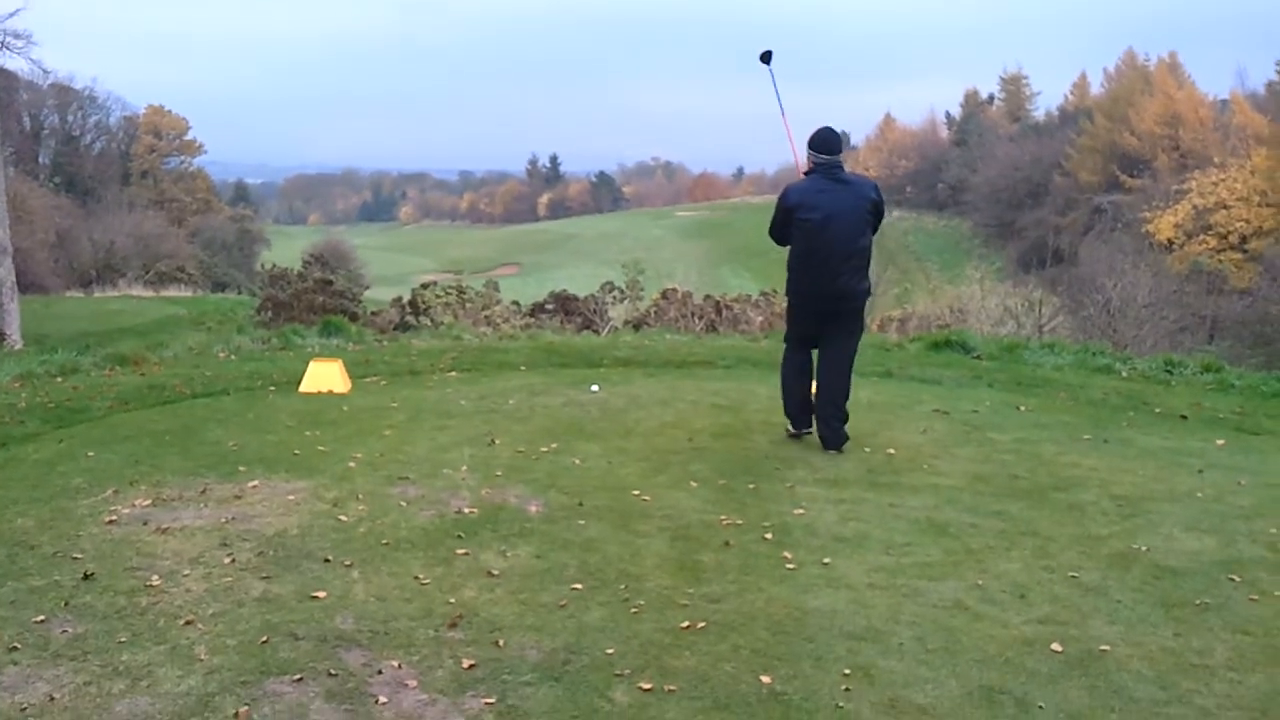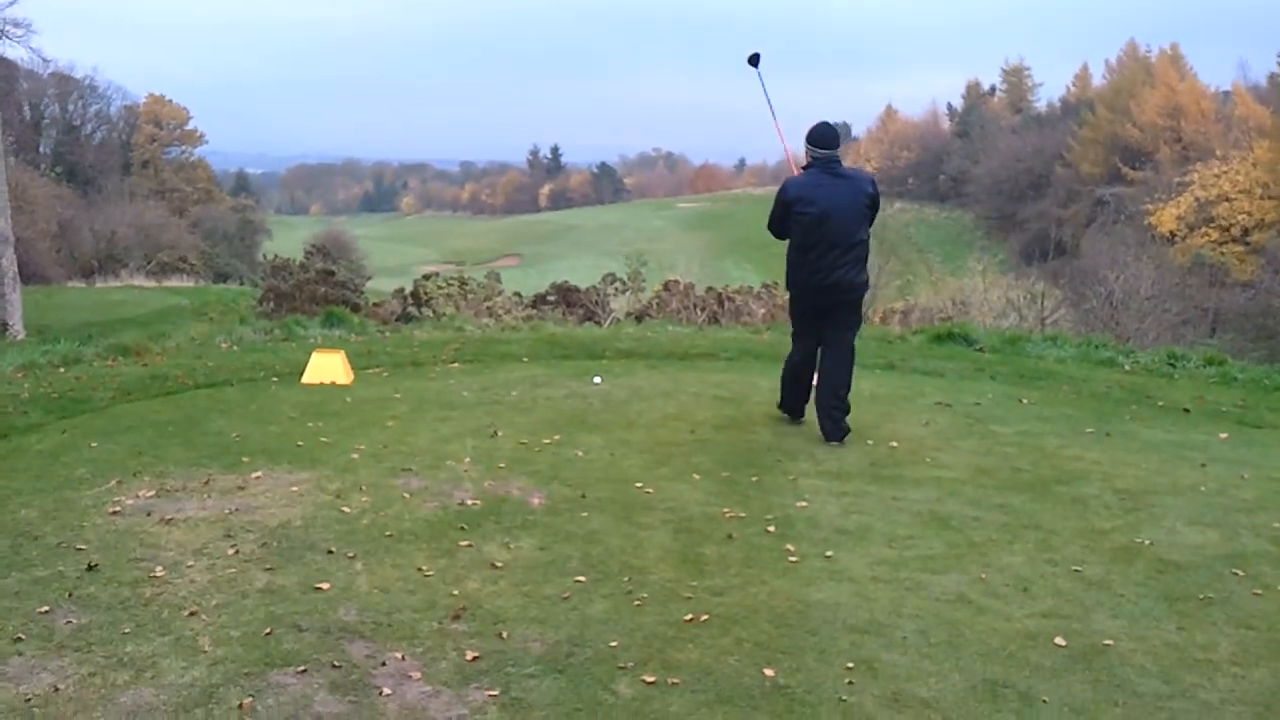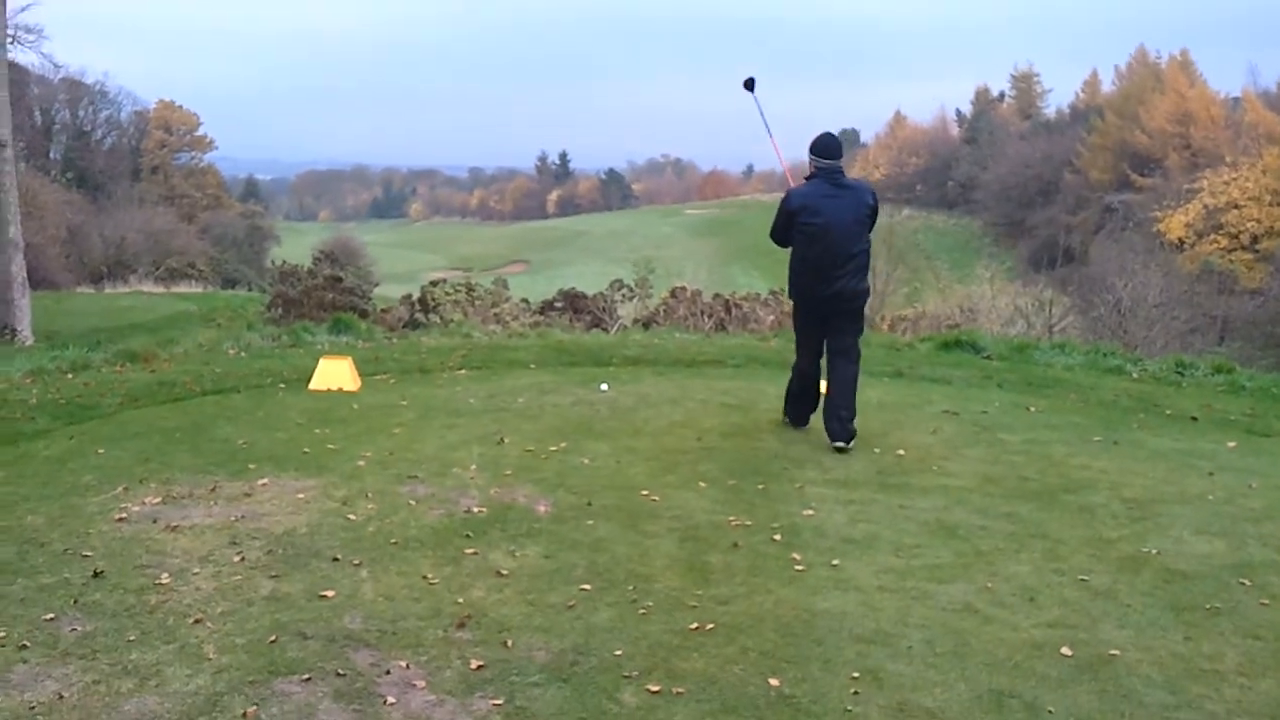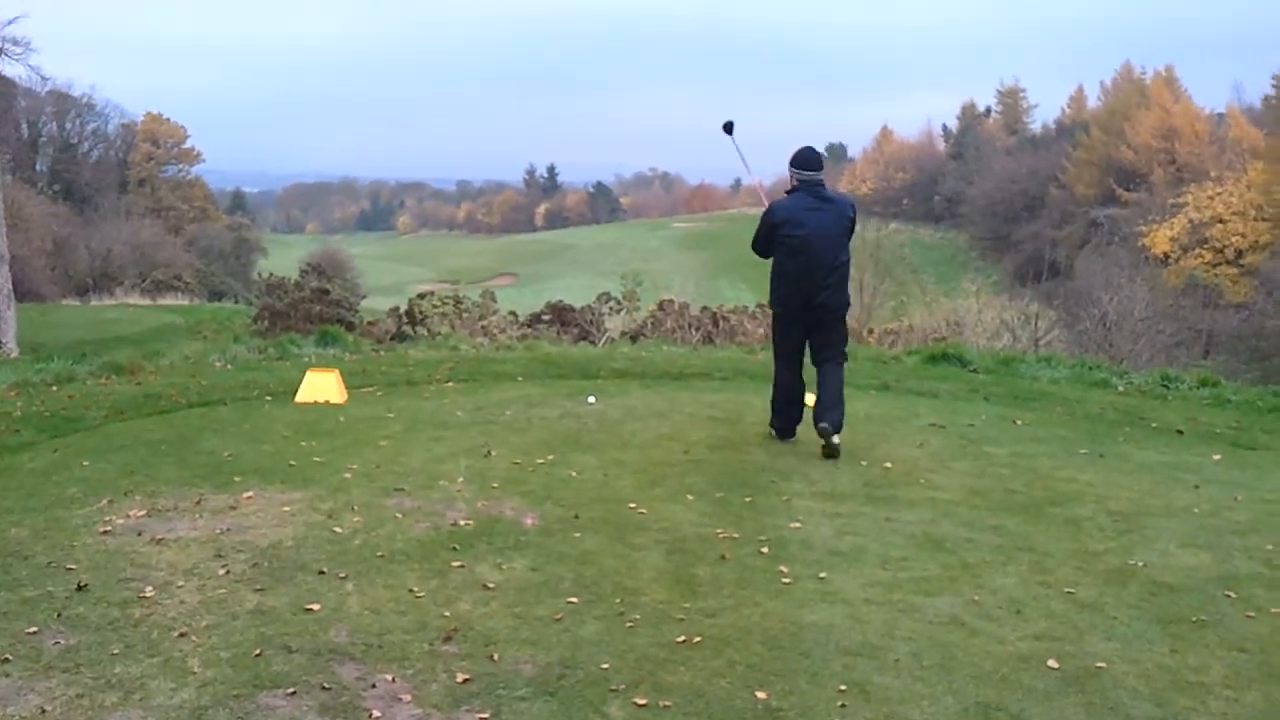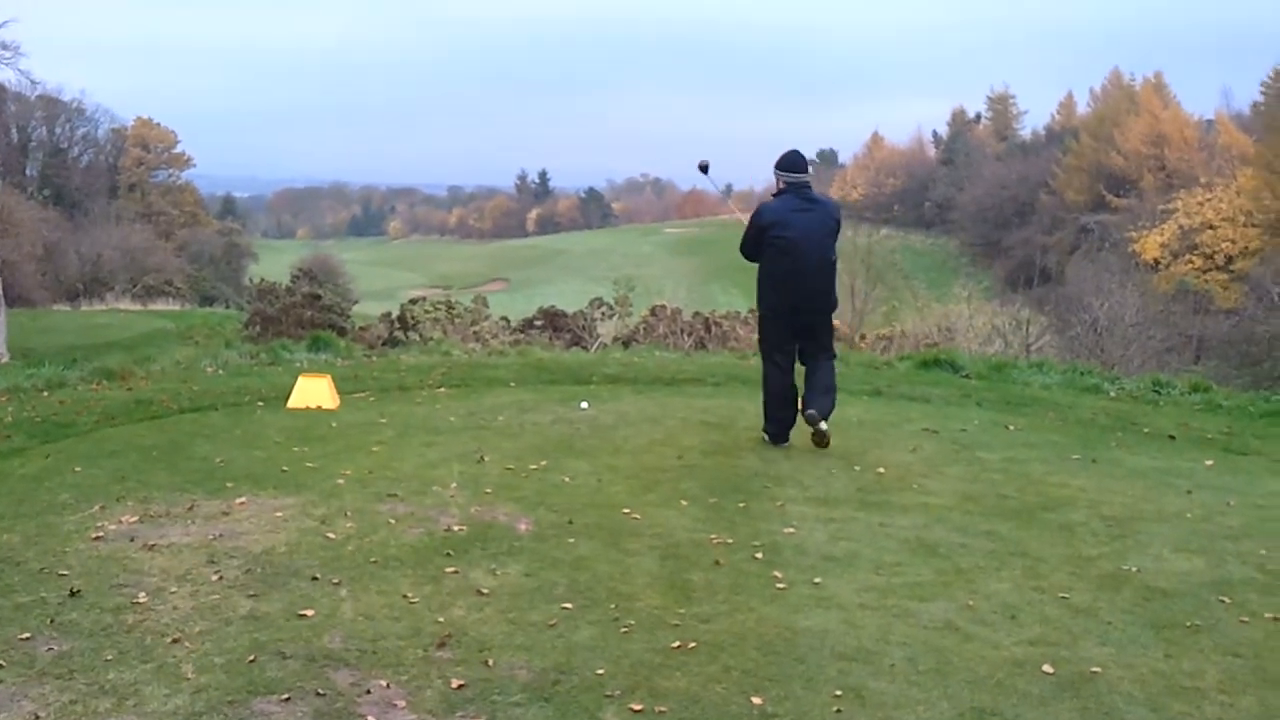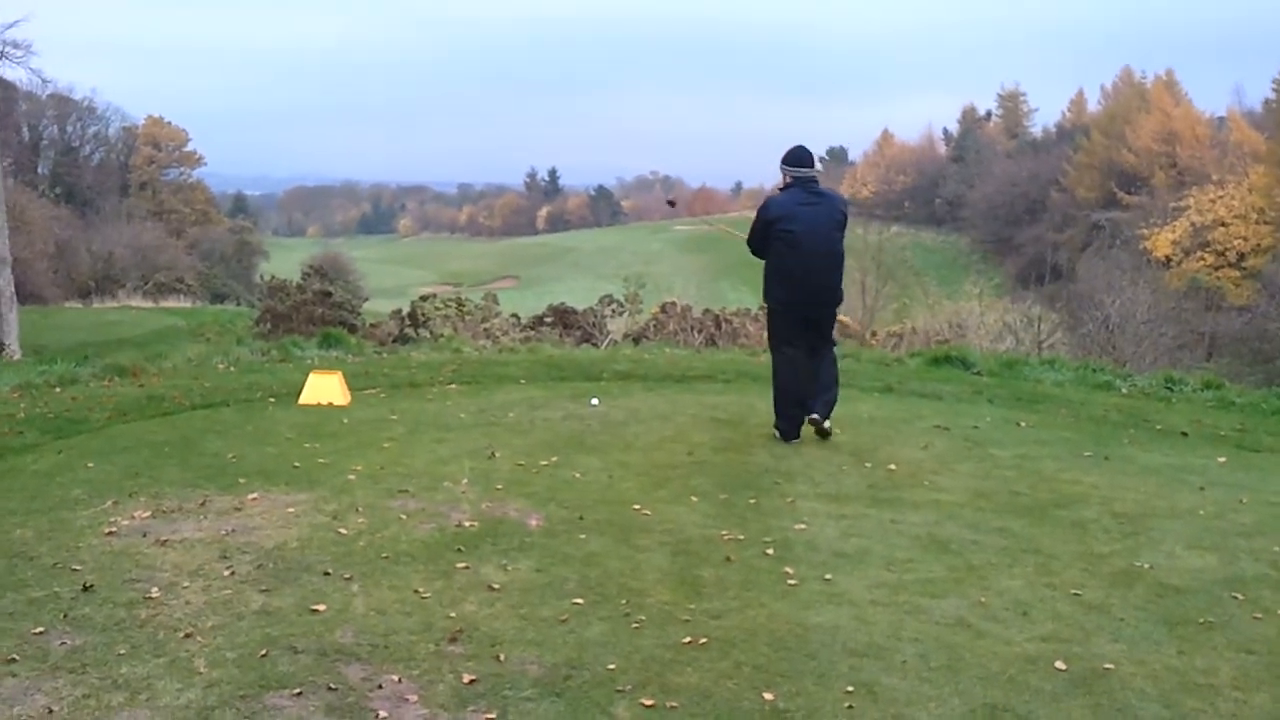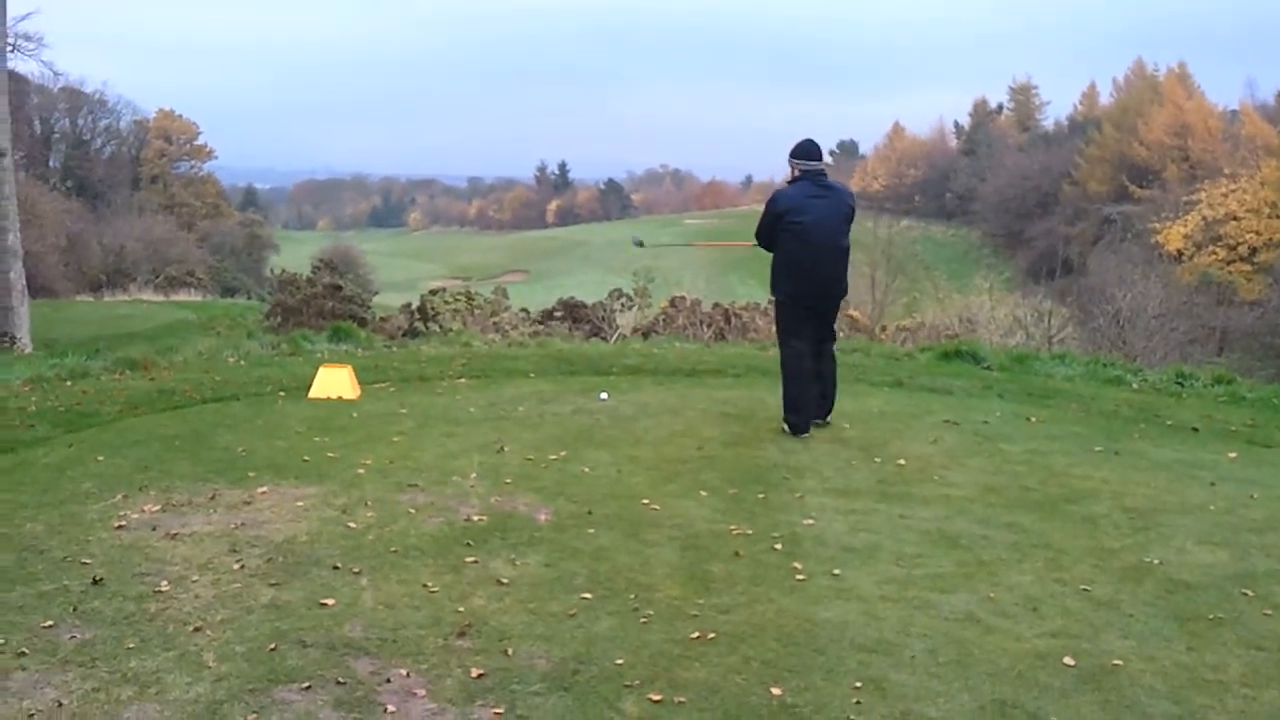
dt=0.1s
person 1, frame 1
left shoulder: (794, 193)
right shoulder: (867, 189)
left elbow: (778, 236)
right elbow: (874, 226)
left hip: (806, 291)
right hip: (850, 292)
left knee: (798, 350)
right knee: (838, 360)
left ankle: (800, 419)
right ankle: (832, 434)
person 1, frame 2
left shoulder: (794, 187)
right shoulder: (865, 183)
left elbow: (777, 229)
left hip: (806, 283)
right hip: (849, 284)
left knee: (804, 345)
right knee: (839, 352)
left ankle: (792, 406)
right ankle: (834, 426)
person 1, frame 3
left shoulder: (797, 197)
right shoulder: (865, 193)
left elbow: (779, 237)
left hip: (809, 292)
right hip: (850, 292)
left knee: (807, 353)
right knee: (845, 357)
left ankle: (797, 414)
right ankle: (841, 430)
person 1, frame 4
left shoulder: (780, 210)
right shoulder: (845, 207)
left elbow: (761, 249)
left hip: (789, 302)
right hip: (832, 302)
left knee: (788, 362)
right knee: (831, 362)
left ankle: (784, 426)
right ankle: (830, 425)
person 1, frame 5
left shoulder: (767, 212)
right shoulder: (831, 209)
left elbow: (749, 252)
left hip: (777, 304)
right hip: (820, 302)
left knee: (777, 365)
right knee: (820, 358)
left ankle: (778, 431)
right ankle: (819, 411)
person 1, frame 6
left shoulder: (774, 205)
right shoulder: (838, 203)
left elbow: (756, 246)
left hip: (785, 297)
right hip: (826, 295)
left knee: (788, 358)
right knee: (822, 351)
left ankle: (789, 427)
right ankle: (820, 411)
person 1, frame 7
left shoulder: (783, 198)
right shoulder: (845, 196)
left elbow: (764, 240)
left hip: (793, 289)
right hip: (831, 287)
left knee: (795, 351)
right knee: (824, 344)
left ankle: (798, 421)
right ankle: (821, 409)
